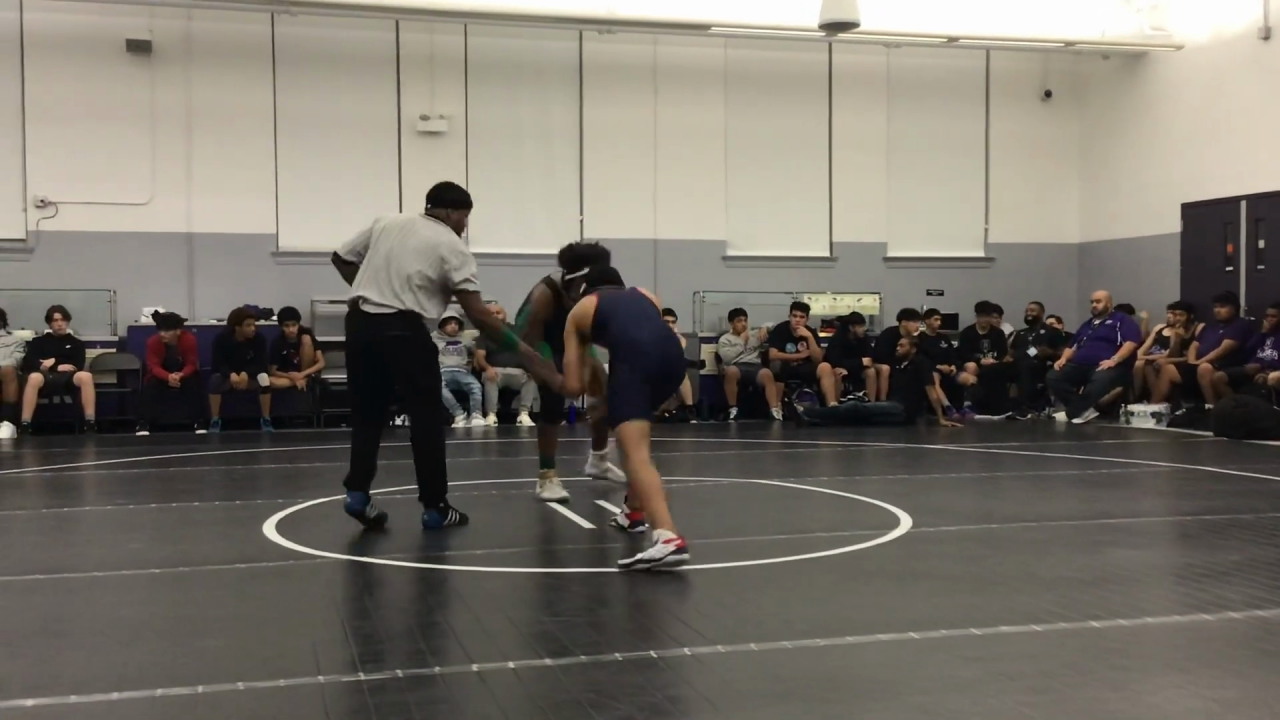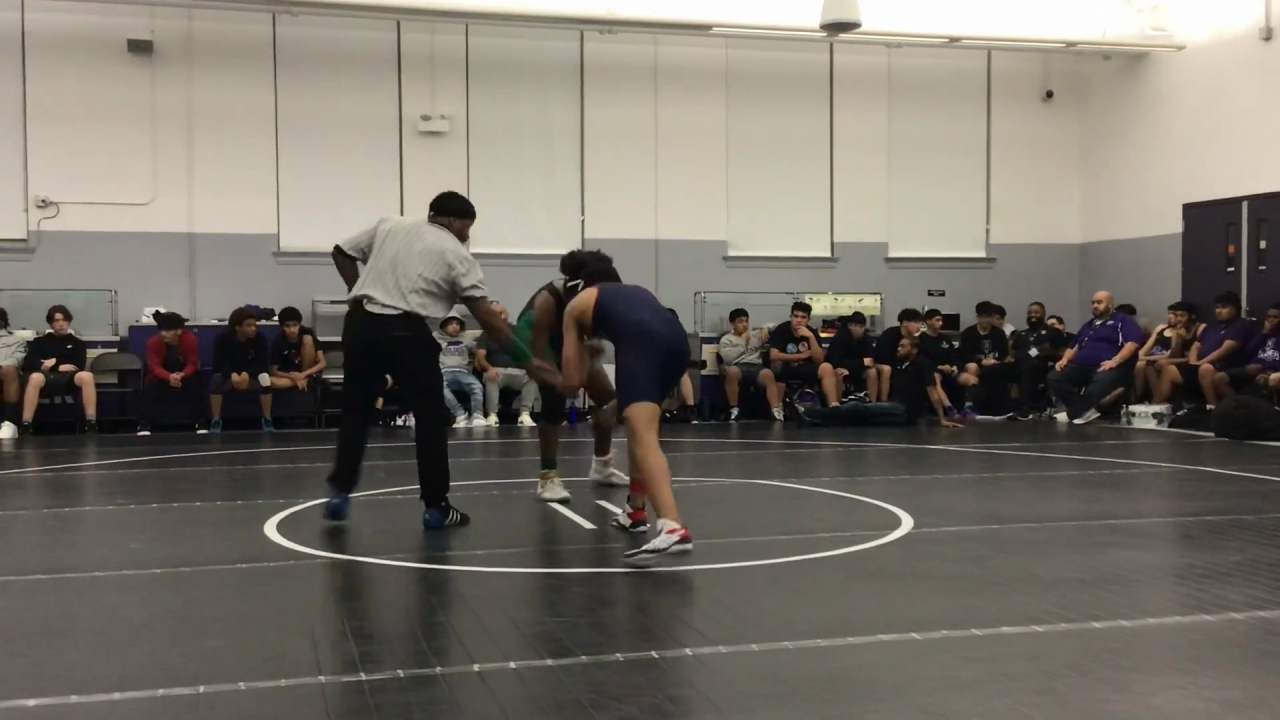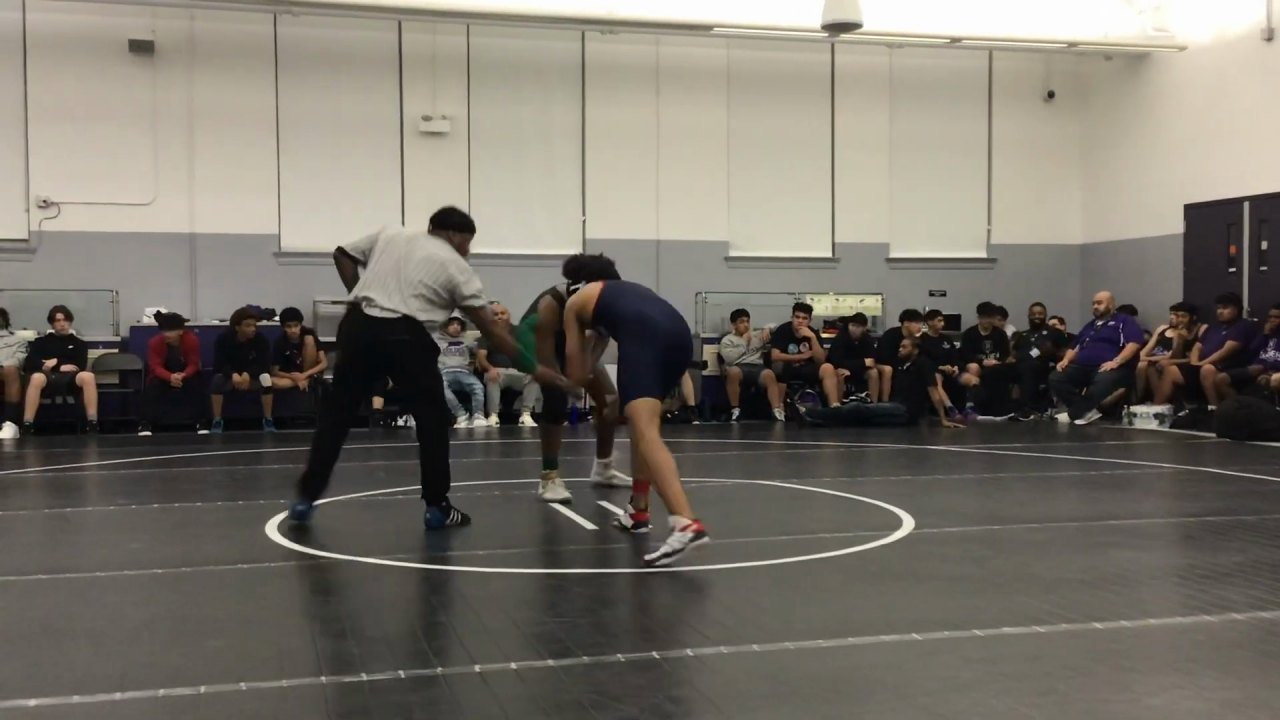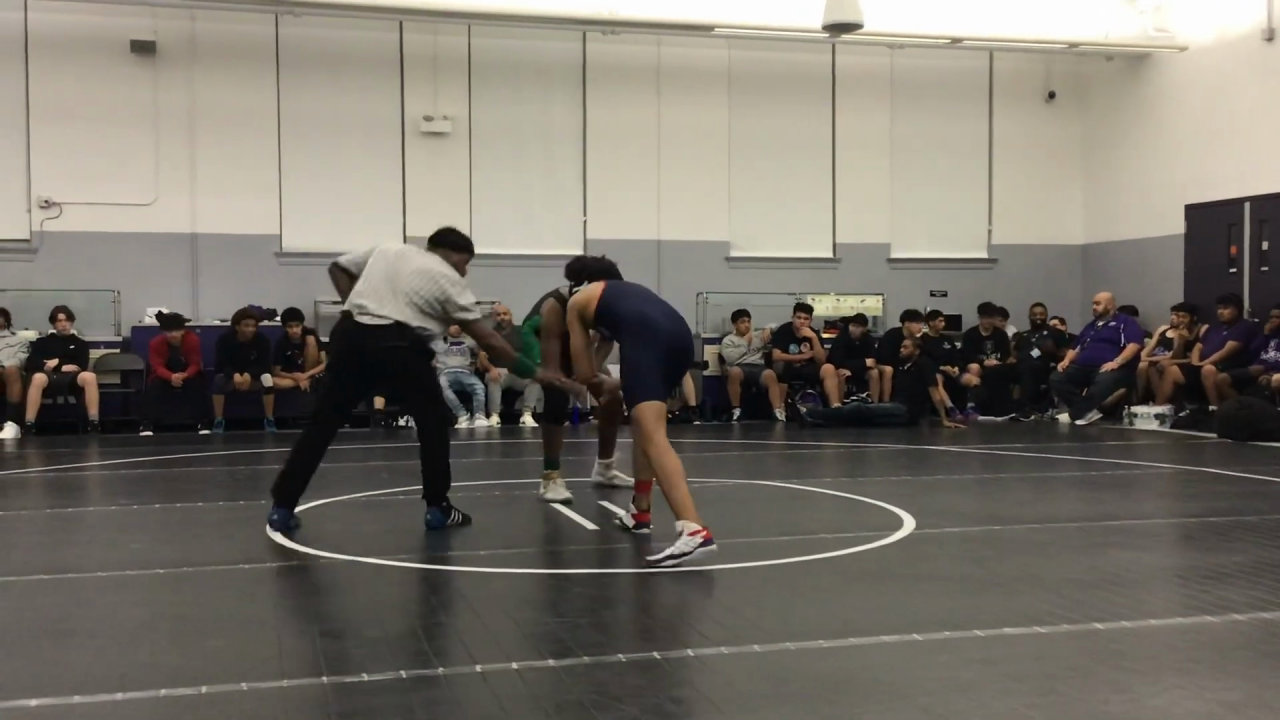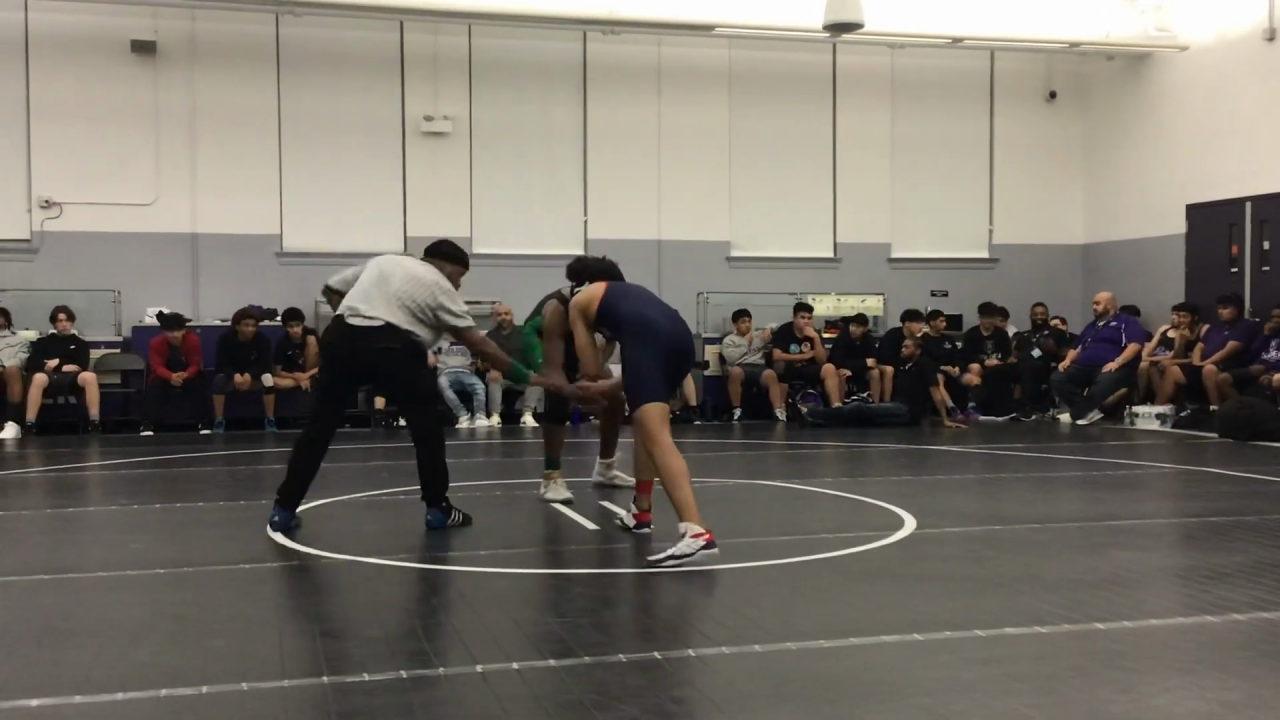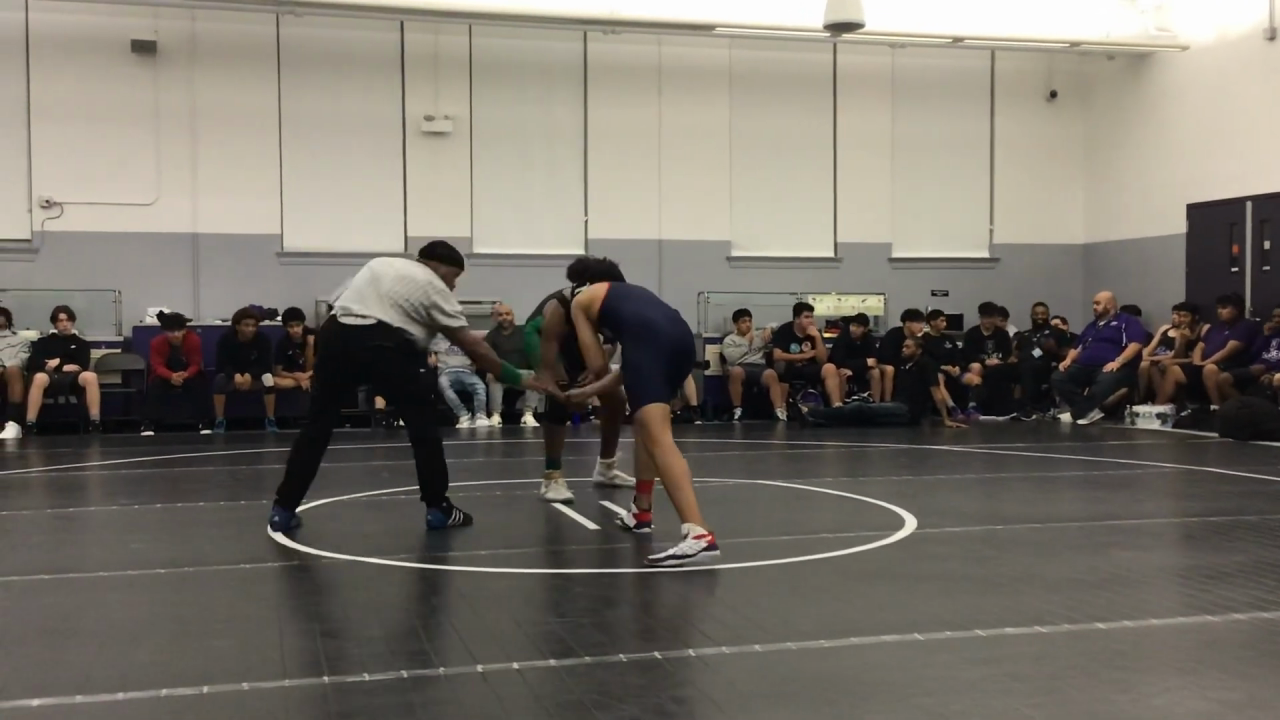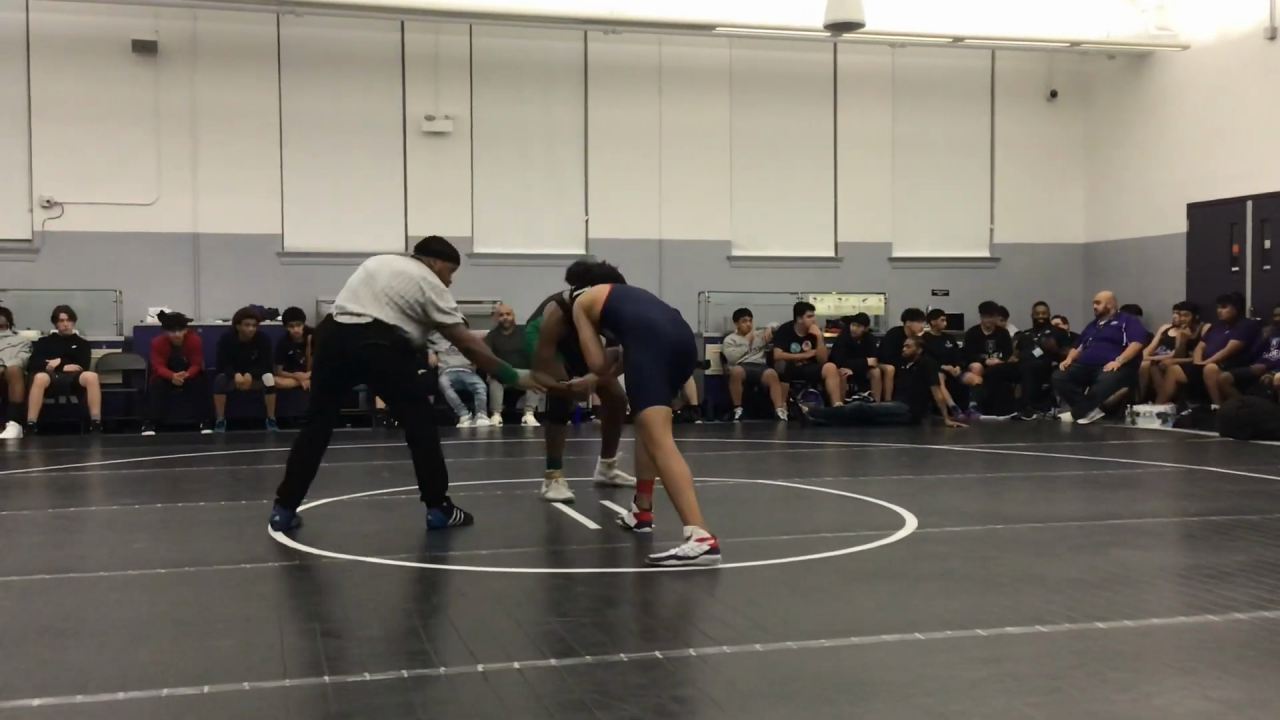
dt=0.1s
person 1, frame 1
left shoulder: (386, 223)
right shoulder: (451, 247)
left elbow: (342, 257)
right elbow: (477, 313)
right wrist: (518, 347)
left hip: (361, 323)
right hip: (402, 331)
left knee: (368, 415)
right knee: (426, 418)
left ankle: (358, 495)
right ankle: (435, 506)
person 1, frame 2
left shoulder: (389, 225)
right shoulder: (456, 254)
left elbow: (342, 253)
right elbow: (487, 317)
right wrist: (526, 358)
left hip: (362, 323)
right hip: (406, 332)
left knee: (356, 411)
right knee: (430, 417)
left ankle: (339, 493)
right ankle: (436, 506)
person 1, frame 3
left shoulder: (391, 235)
right shoulder: (454, 265)
left elbow: (343, 255)
right elbow: (490, 327)
right wrist: (530, 366)
left hip: (359, 327)
right hip: (404, 336)
left knee: (337, 414)
right knee: (432, 420)
left ankle: (304, 499)
right ankle: (437, 507)
person 1, frame 4
left shoulder: (386, 251)
right shoulder: (448, 279)
left elbow: (339, 268)
right elbow: (487, 338)
right wrist: (530, 371)
left hip: (352, 335)
right hip: (398, 342)
left knee: (325, 420)
right knee: (434, 421)
left ankle: (282, 507)
right ankle: (438, 507)
person 1, frame 5
left shoulder: (384, 261)
right shoulder: (439, 287)
left elbow: (332, 289)
right elbow: (479, 345)
right wrist: (526, 377)
left hip: (341, 337)
right hip: (388, 345)
left knee: (321, 422)
right knee: (426, 422)
left ankle: (284, 509)
right ankle: (437, 508)
person 1, frame 6
left shoulder: (379, 263)
right shoulder: (433, 287)
left elbow: (333, 300)
right elbow: (472, 345)
right wrist: (519, 379)
left hip: (335, 337)
right hip: (381, 344)
left knee: (319, 422)
right knee: (422, 422)
left ankle: (283, 509)
right ankle: (438, 508)
person 1, frame 7
left shoulder: (378, 261)
right shoulder: (429, 283)
right elbow: (467, 344)
right wrist: (514, 377)
left hip: (332, 335)
right hip: (377, 343)
left knee: (318, 422)
right knee: (419, 422)
left ankle: (284, 509)
right ankle: (438, 508)
person 2, frame 1
left shoulder: (580, 310)
right shoulder: (644, 295)
left elbow: (573, 387)
left hip: (634, 356)
right hip: (672, 353)
left knee: (634, 453)
right knee: (636, 431)
left ankle: (668, 538)
right ankle: (635, 509)
person 2, frame 2
left shoulder: (577, 303)
right shoulder: (641, 291)
left elbow: (571, 383)
left wrist: (582, 352)
left hip: (641, 342)
right hip: (678, 339)
left knee: (644, 439)
right knee: (641, 426)
left ankle: (672, 528)
right ankle: (636, 509)
person 2, frame 3
left shoulder: (576, 301)
right shoulder: (630, 290)
left elbow: (577, 376)
left wrist: (588, 361)
right wrist: (621, 397)
left hip: (644, 335)
right hip: (679, 332)
left knee: (646, 434)
right knee: (642, 422)
left ankle: (686, 524)
right ankle: (638, 511)
person 2, frame 4
left shoulder: (578, 301)
right shoulder: (631, 291)
left elbow: (584, 374)
left wrist: (598, 379)
right wrist: (617, 385)
left hip: (645, 337)
right hip: (680, 333)
left knee: (653, 437)
right knee: (644, 423)
left ankle: (694, 530)
right ankle: (640, 512)
person 2, frame 5
left shoulder: (579, 301)
right shoulder: (630, 292)
left elbow: (591, 371)
left wrist: (600, 381)
right wrist: (605, 387)
left hip: (647, 339)
right hip: (681, 336)
left knee: (657, 440)
right knee: (645, 423)
left ankle: (696, 532)
right ankle: (641, 512)
person 2, frame 6
left shoulder: (582, 300)
right shoulder: (630, 293)
left elbow: (597, 366)
right elbow: (631, 369)
right wrist: (590, 391)
left hip: (648, 340)
right hip: (682, 337)
left knee: (658, 440)
right knee: (645, 424)
left ankle: (699, 534)
right ankle: (641, 511)
person 2, frame 7
left shoulder: (583, 302)
right shoulder: (629, 296)
left elbow: (598, 363)
right elbow: (624, 361)
left wrist: (612, 359)
left hip: (650, 342)
right hip: (684, 339)
left knee: (660, 443)
right knee: (647, 423)
left ankle: (700, 538)
right ankle: (641, 511)
person 3, frame 1
right shoulder: (545, 295)
right elbow: (529, 350)
right wrist: (557, 381)
left hip: (569, 332)
right hip: (537, 332)
right knee: (553, 393)
left ankle: (599, 461)
right ankle: (547, 477)
person 3, frame 2
right shoulder: (548, 302)
right elbow: (538, 360)
right wrist: (560, 382)
right hip: (535, 332)
left knee: (607, 395)
right knee: (554, 395)
left ankle: (602, 466)
right ankle: (548, 477)
person 3, frame 3
right shoulder: (551, 306)
left elbow: (602, 336)
right elbow: (545, 368)
right hip: (536, 333)
left knee: (609, 397)
right knee: (556, 395)
left ankle: (603, 468)
right ankle: (549, 478)
person 3, frame 4
right shoulder: (555, 308)
left elbow: (607, 339)
right elbow: (550, 370)
left wrist: (594, 367)
right wrist: (578, 389)
right hip: (539, 335)
left knee: (613, 399)
right knee: (557, 395)
left ankle: (604, 468)
right ankle: (550, 478)
person 3, frame 5
right shoulder: (557, 309)
left elbow: (609, 341)
right elbow: (552, 371)
left hip: (577, 338)
right hip: (541, 335)
left knee: (615, 399)
right knee: (560, 396)
left ankle: (605, 468)
right ankle: (551, 478)
person 3, frame 6
right shoulder: (558, 310)
left elbow: (612, 343)
right elbow: (546, 372)
left hip: (577, 338)
right hip: (541, 335)
left knee: (616, 399)
left ankle: (606, 468)
right ankle: (552, 478)
person 3, frame 7
right shoulder: (557, 312)
left elbow: (617, 354)
right elbow: (539, 373)
left wrist: (596, 378)
right wrist: (566, 387)
left hip: (578, 339)
right hip: (541, 335)
left knee: (617, 398)
right knee: (561, 396)
left ankle: (607, 468)
right ankle: (553, 477)
